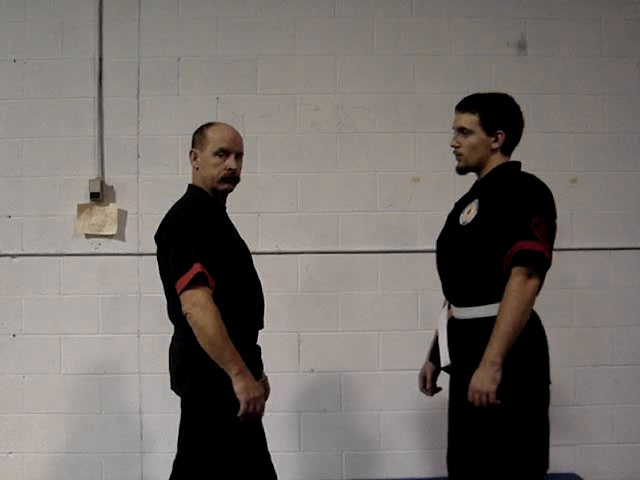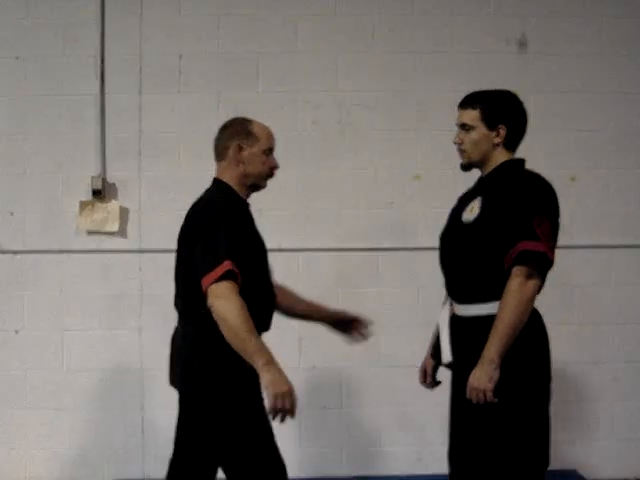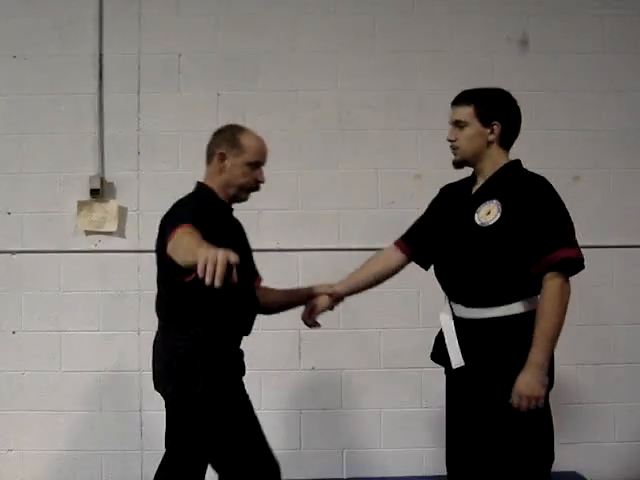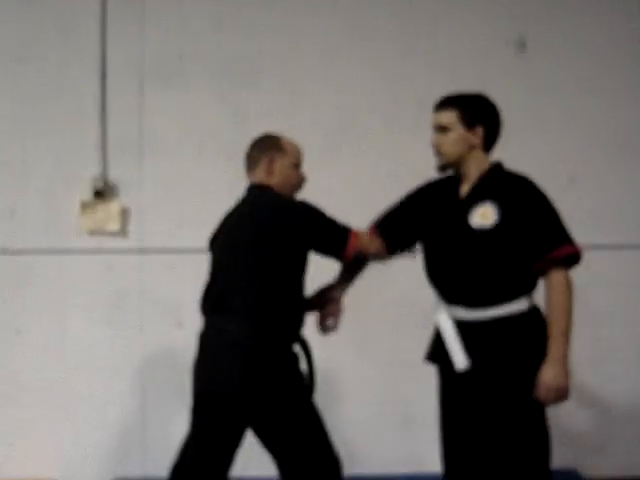
dt=1s
person 1, frame 1
left shoulder: (523, 192)
right shoulder: (472, 199)
left elbow: (525, 280)
left wrist: (492, 363)
right wrist: (437, 354)
left hip: (504, 354)
right hip: (470, 350)
person 1, frame 2
left shoulder: (526, 190)
right shoulder: (475, 194)
left elbow: (524, 279)
left wrist: (491, 361)
right wrist: (437, 348)
left hip: (505, 351)
right hip: (471, 346)
person 1, frame 3
left shoulder: (530, 193)
right shoulder: (452, 197)
left elbow: (556, 281)
right elbow: (400, 252)
left wrist: (536, 366)
right wrist: (335, 293)
left hip: (511, 347)
right hip: (464, 349)
person 1, frame 4
left shoulder: (517, 194)
right shoulder: (431, 197)
left elbow: (556, 274)
right elbow: (374, 241)
left wrist: (556, 358)
right wrist: (335, 290)
left hip: (512, 344)
right hip: (458, 346)
person 2, frame 1
left shoulder: (212, 216)
right shoulder: (188, 219)
right elbow: (197, 305)
left wrist: (248, 368)
right wrist: (240, 374)
left hip: (214, 369)
right hip: (213, 370)
person 2, frame 2
left shoulder: (230, 211)
right shoulder: (214, 214)
left elbow: (263, 290)
right elbow: (222, 299)
left wrist: (328, 316)
right wrist: (268, 368)
left hip: (207, 362)
right hip: (216, 367)
person 2, frame 3
left shoulder: (227, 222)
right shoulder: (192, 212)
left elbow: (250, 296)
right elbow: (181, 242)
left wrist: (307, 295)
right wrist: (207, 251)
left hip: (194, 361)
right hip: (197, 362)
person 2, frame 4
left shoulder: (232, 222)
right shoulder: (285, 213)
right elbow: (363, 246)
left wrist: (310, 303)
left hip: (216, 353)
right hip: (260, 359)
